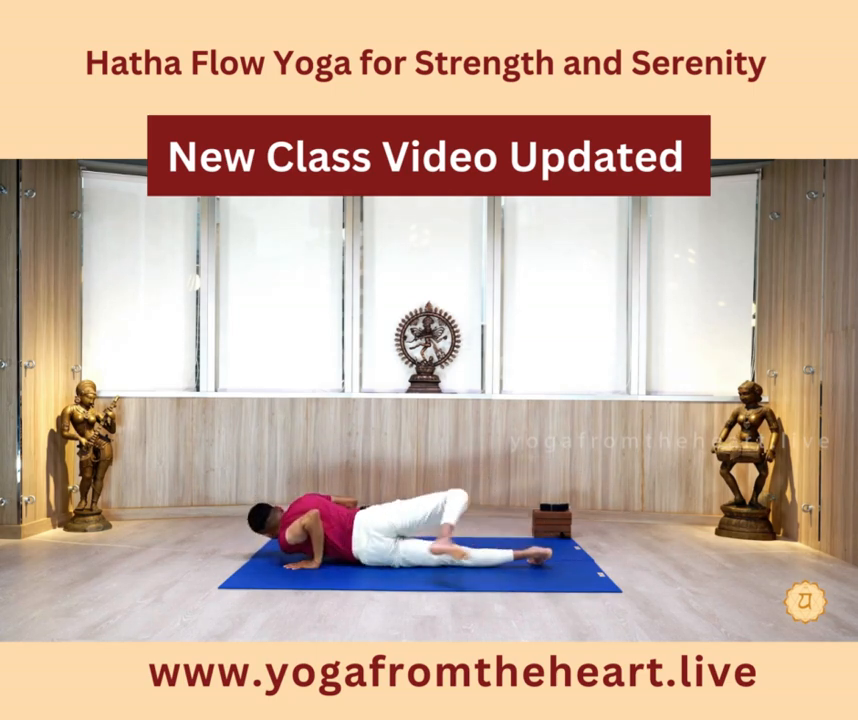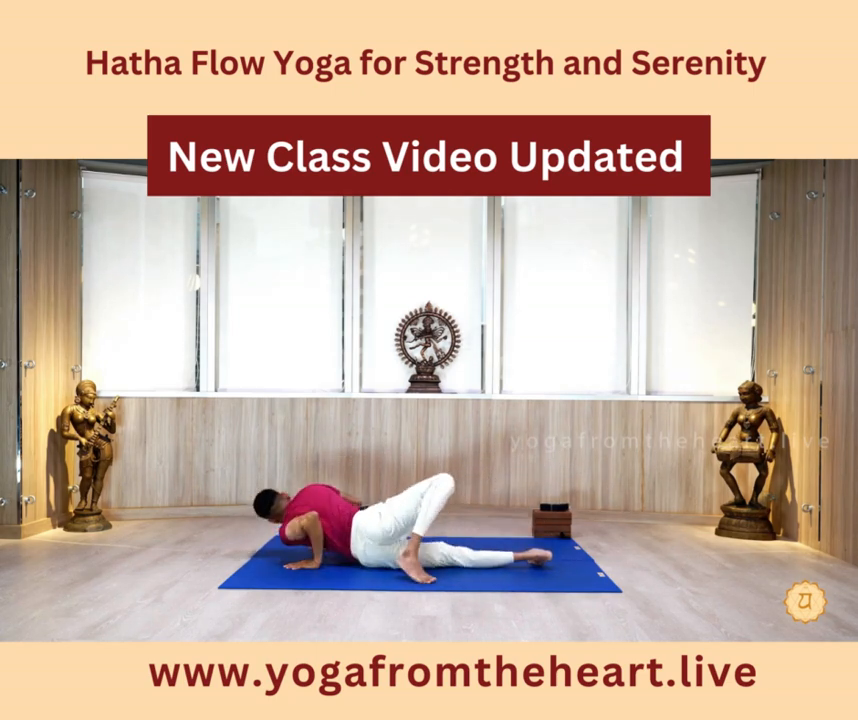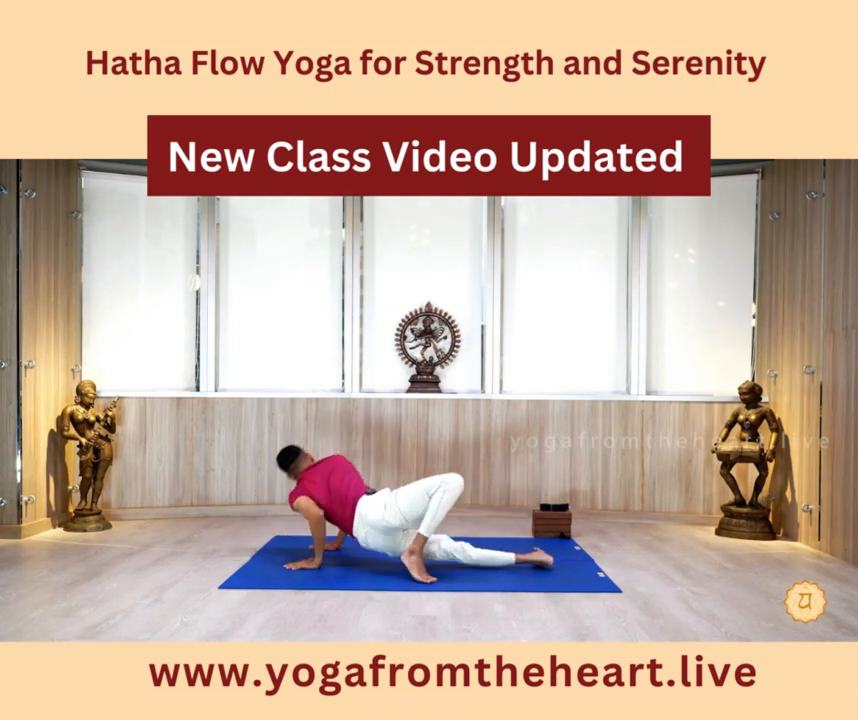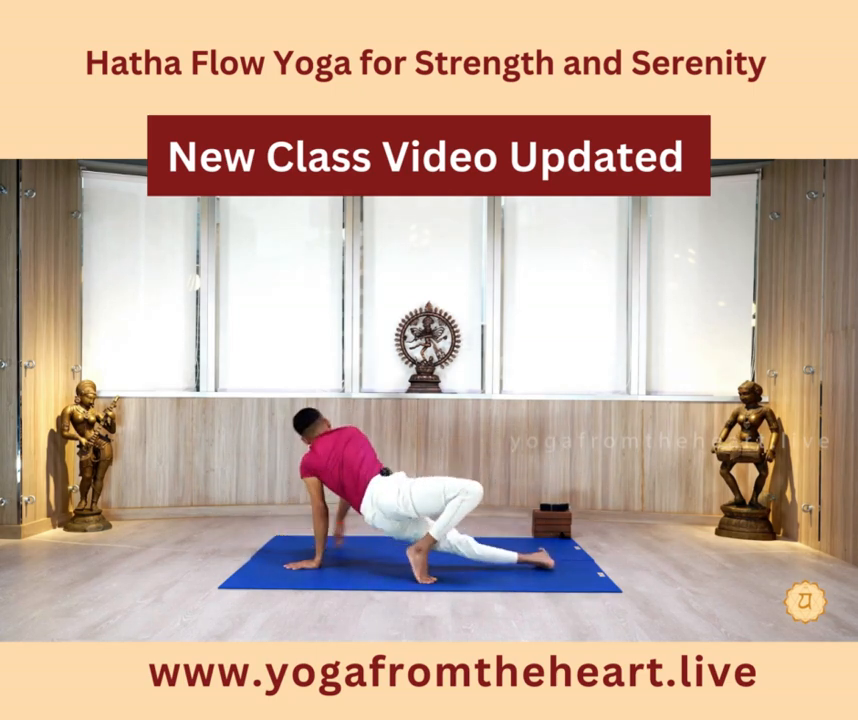
dt=0.4s
person 1, frame 1
left shoulder: (287, 539)
right shoulder: (305, 500)
left elbow: (311, 519)
right elbow: (350, 502)
left wrist: (316, 559)
left hip: (369, 551)
right hip: (373, 520)
left ankle: (518, 552)
person 1, frame 2
left shoulder: (288, 530)
right shoulder: (312, 489)
left elbow: (310, 519)
left wrist: (316, 559)
left hip: (367, 552)
right hip: (371, 524)
left knee: (452, 554)
person 1, frame 3
left shoulder: (296, 494)
right shoulder: (335, 460)
left elbow: (317, 516)
left wrist: (318, 556)
right wrist: (339, 540)
left hip: (369, 535)
right hip: (376, 510)
left knee: (451, 549)
right knee: (452, 481)
person 1, frame 4
left shoulder: (308, 462)
right shoulder: (351, 432)
left elbow: (319, 509)
left wrist: (317, 558)
right wrist: (340, 517)
left hip: (375, 515)
right hip: (387, 491)
left knee: (457, 542)
right knee: (471, 490)
